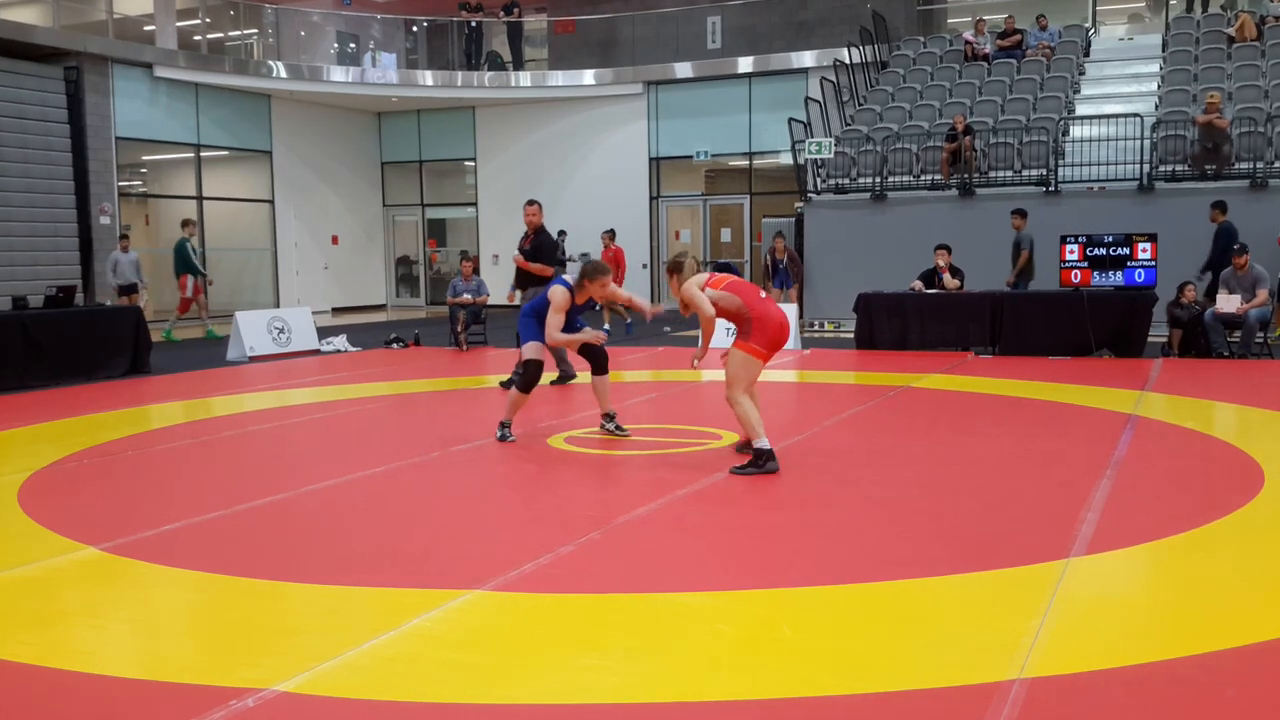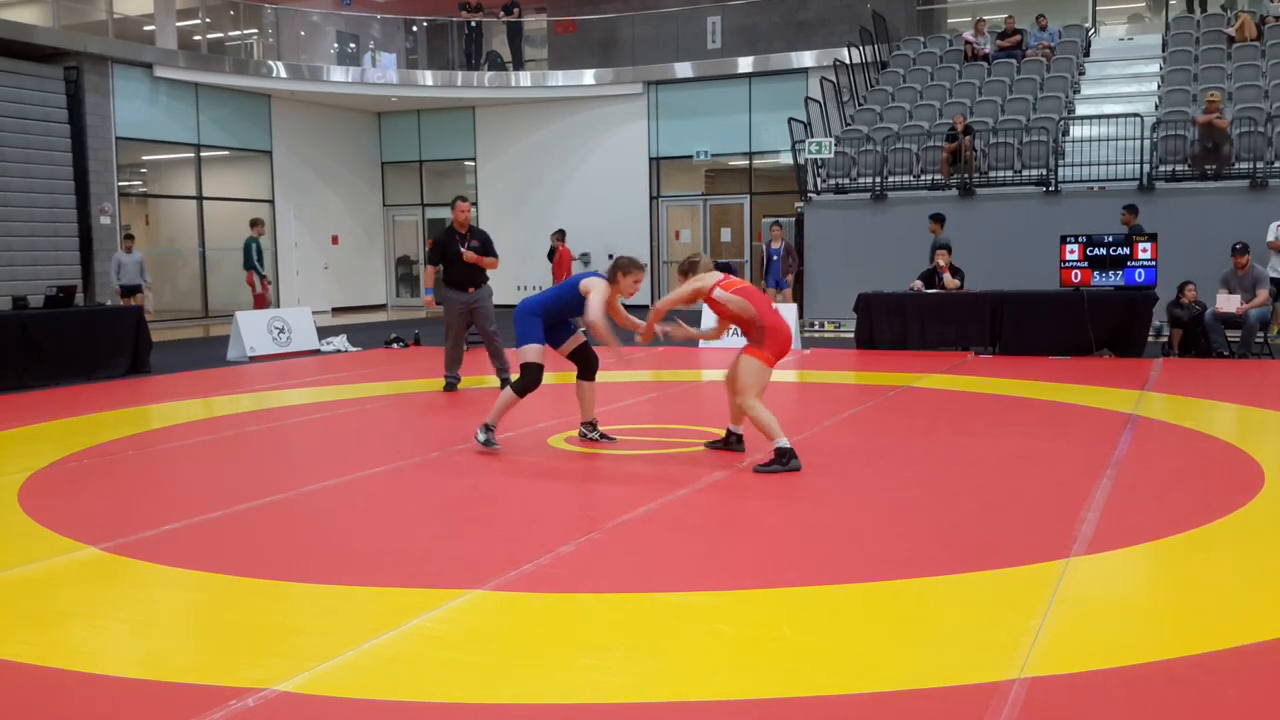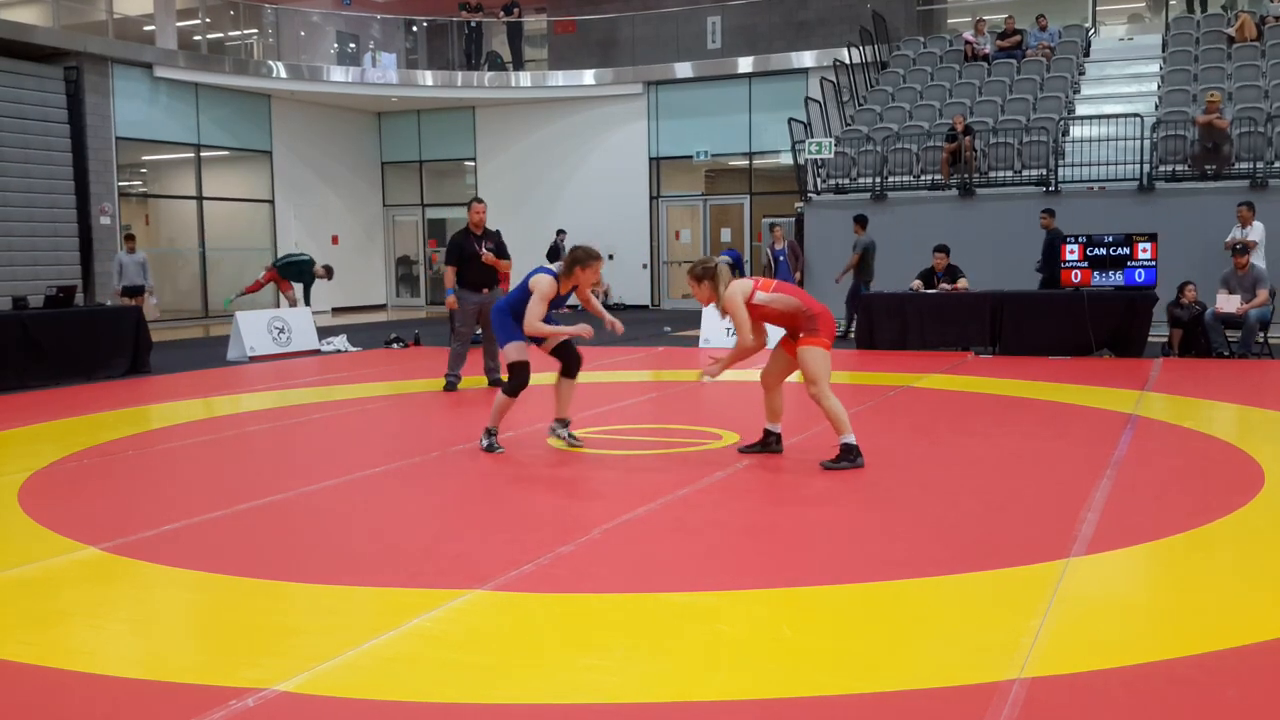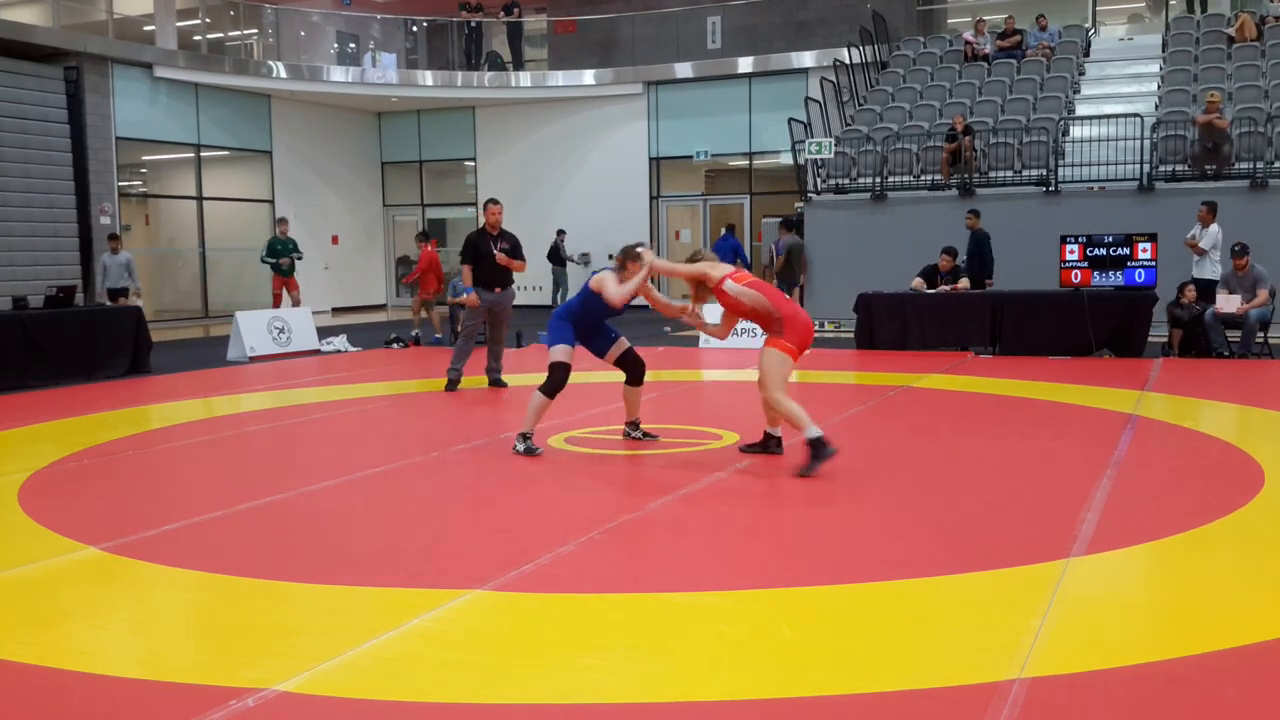
dt=1s
person 1, frame 1
left shoulder: (688, 286)
right shoulder: (712, 280)
left elbow: (709, 314)
left wrist: (702, 348)
right wrist: (735, 352)
left hip: (759, 324)
right hip: (778, 320)
left knee: (735, 394)
right knee: (742, 386)
left ankle: (764, 456)
right ankle: (753, 440)
person 1, frame 2
left shoulder: (701, 281)
right shoulder: (720, 286)
left elbow: (661, 306)
right elbow: (718, 332)
left wrist: (648, 330)
right wrist: (691, 333)
left hip: (767, 333)
right hip: (774, 332)
left knee: (745, 401)
right knee: (733, 382)
left ankle: (786, 454)
right ankle: (733, 437)
person 1, frame 3
left shoulder: (731, 293)
right shoulder: (741, 295)
left elbow: (745, 341)
right elbow: (759, 341)
left wrist: (721, 366)
right wrist: (726, 362)
left hip: (814, 322)
right hip: (801, 327)
left knee: (817, 390)
right knee: (769, 380)
left ankle: (851, 451)
right ankle: (771, 439)
person 1, frame 4
left shoulder: (711, 270)
right shoulder: (732, 299)
left elbow: (664, 267)
right elbow: (723, 332)
left wrist: (648, 262)
right wrist: (698, 324)
left hip: (788, 325)
right hip: (795, 323)
left knee: (772, 394)
right knee: (767, 385)
left ankle: (818, 445)
right ankle: (773, 439)
person 2, frame 1
left shoulder: (602, 288)
right shoulder: (562, 293)
left elbow: (629, 299)
right elbow: (550, 338)
left wrist: (646, 308)
right wrist: (584, 337)
left hip: (566, 318)
right hip: (533, 319)
left knee: (600, 357)
right knee: (531, 373)
left ankle: (608, 419)
right ankle: (505, 425)
person 2, frame 2
left shoulder: (607, 292)
right shoulder: (600, 286)
left elbow: (624, 320)
right elbow: (594, 319)
right wrist: (615, 347)
left hip: (553, 320)
right hip: (530, 314)
left knee: (589, 363)
right knee: (531, 378)
left ankle: (588, 427)
right ankle: (487, 428)
person 2, frame 3
left shoulder: (574, 278)
right shoulder: (547, 282)
left elbow: (587, 299)
right elbow: (529, 328)
left wrist: (606, 316)
right wrist: (570, 330)
left hip: (535, 316)
right hip: (508, 316)
left knee: (572, 359)
right knee: (520, 376)
left ankle: (560, 423)
right ankle: (490, 432)
person 2, frame 4
left shoulder: (637, 282)
right shoulder: (607, 277)
left elbow: (666, 308)
right elbow: (617, 300)
left wrist: (684, 308)
right wrist: (643, 273)
left hip: (593, 326)
right hip: (565, 322)
left knee: (636, 367)
right knee: (558, 378)
left ankle: (632, 427)
right ankle: (523, 438)
person 3, frame 1
left shoulder: (546, 240)
right shoulder: (525, 237)
left elbow: (548, 270)
left wrist: (523, 263)
right wrist: (513, 288)
left hip: (538, 292)
right hip: (529, 292)
left ankle: (520, 376)
right ankle: (566, 371)
person 3, frame 2
left shoulder: (481, 235)
right shoulder: (442, 238)
left elbow: (494, 263)
right elbow: (432, 266)
left wrist: (477, 259)
right wrist: (429, 291)
left hip: (480, 292)
right hip: (454, 294)
left knee: (491, 334)
right knee: (454, 339)
left ankle: (504, 374)
right ankle: (452, 378)
person 3, frame 3
left shoulder: (495, 238)
right shoulder: (458, 239)
left elbow: (507, 266)
right elbow: (450, 268)
left wrist: (494, 261)
right wrist: (449, 293)
left hip: (492, 294)
right hip: (467, 295)
left knee: (492, 337)
right knee: (461, 337)
left ankle: (493, 375)
right ankle: (452, 377)
person 3, frame 4
left shoulder: (511, 239)
right shoulder: (474, 238)
left elbow: (522, 266)
right elbow: (466, 267)
left wrist: (508, 261)
right wrist: (469, 291)
left hip: (504, 294)
right hip: (480, 293)
left knee: (498, 337)
right knee: (468, 333)
left ankle: (494, 375)
right ankle: (454, 374)
